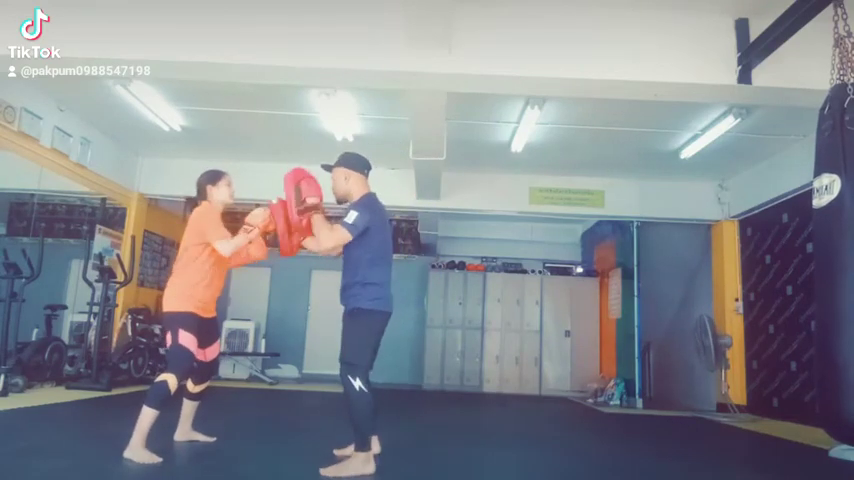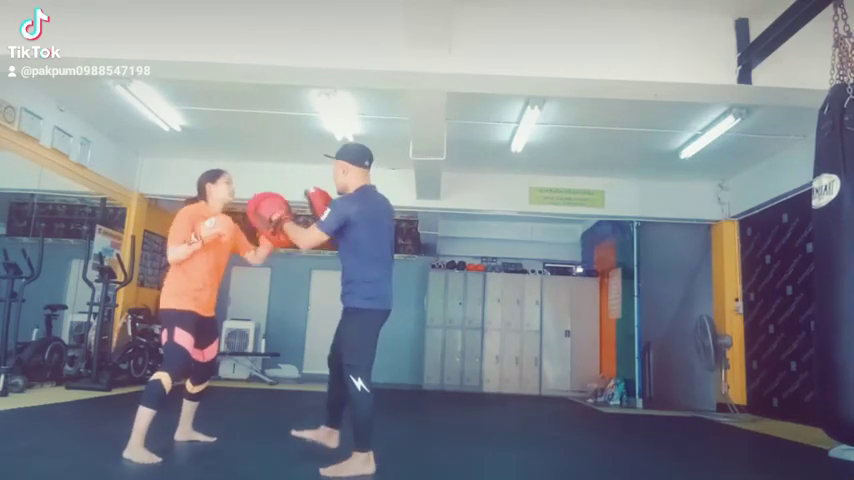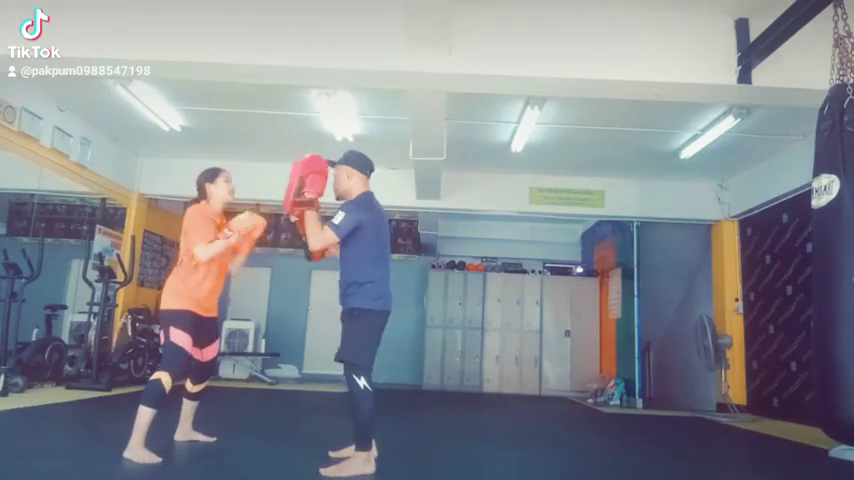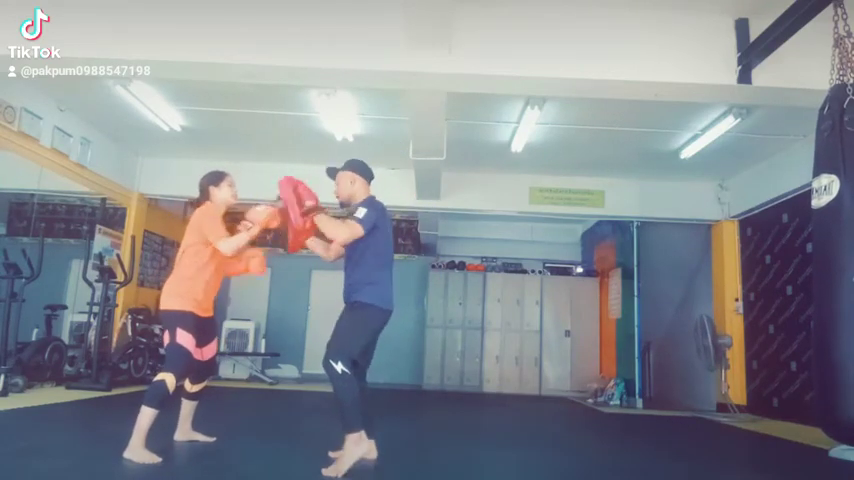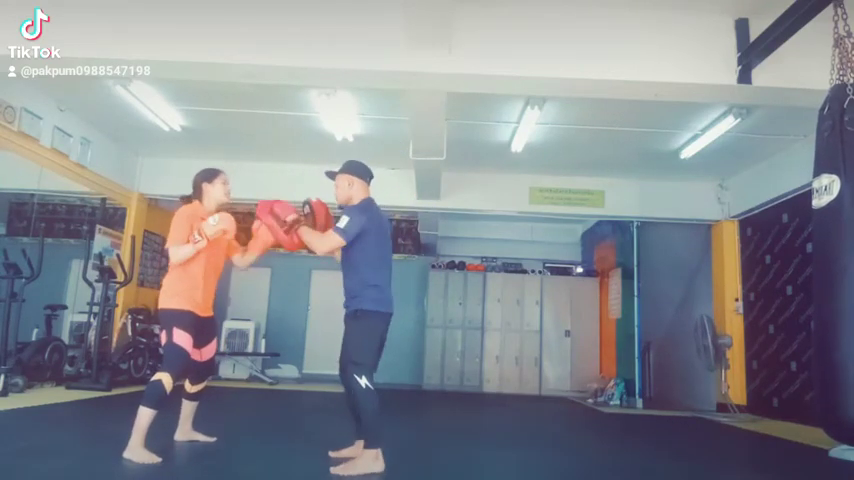
dt=0.3s
person 1, frame 1
left shoulder: (363, 208)
right shoulder: (369, 208)
left elbow: (328, 243)
right elbow: (337, 245)
left wrist: (314, 210)
right wrist: (300, 238)
left hip: (366, 306)
right hip: (369, 305)
left knee: (353, 375)
right knee: (357, 375)
right ankle: (369, 440)
person 1, frame 2
left shoulder: (349, 203)
right shoulder: (381, 203)
left elbow: (308, 240)
left wrist: (284, 223)
right wrist: (323, 218)
left hip: (364, 304)
right hip: (367, 301)
left knee: (355, 375)
right knee: (337, 363)
right ankle: (329, 430)
person 1, frame 3
left shoulder: (356, 207)
right shoulder: (369, 208)
left elbow: (317, 242)
right elbow: (341, 247)
left wrist: (309, 208)
right wrist: (311, 214)
left hip: (365, 305)
right hip: (364, 304)
left knee: (357, 375)
right knee: (356, 375)
right ankle: (365, 443)
person 1, frame 4
left shoulder: (370, 208)
right shoulder: (365, 213)
left elbow: (345, 234)
right elbow: (331, 252)
left wrist: (314, 213)
left hip: (367, 303)
right hip: (366, 303)
left knee: (335, 360)
right knee: (353, 370)
left ankle: (355, 438)
right ankle: (365, 441)
person 1, frame 5
left shoulder: (360, 212)
right shoulder: (370, 215)
left elbow: (323, 246)
right elbow: (338, 247)
left wrist: (298, 225)
left hip: (368, 308)
right hip: (367, 308)
left knee: (359, 376)
right knee: (350, 374)
left ankle: (372, 454)
right ankle: (363, 442)
person 2, frame 1
left shoulder: (218, 221)
right shoulder: (205, 214)
left elbow: (225, 260)
right elbow: (227, 249)
left wrist: (251, 250)
right wrist: (252, 229)
left hip: (205, 308)
right hip: (182, 305)
left knee: (206, 367)
right knee: (179, 368)
left ankle: (184, 429)
right ankle: (136, 445)
person 2, frame 2
left shoulder: (229, 226)
right shoulder: (190, 213)
left elbow: (254, 257)
right elbow: (173, 255)
left wrist: (270, 239)
right wrist: (201, 235)
left hip: (205, 307)
right hip: (180, 303)
left knee: (204, 368)
right knee: (174, 367)
left ankle: (184, 429)
right ankle: (135, 445)
person 2, frame 3
left shoulder: (223, 223)
right shoulder: (197, 213)
left elbow: (232, 267)
right elbow: (202, 255)
left wrist: (246, 241)
right wrist: (234, 235)
left hip: (206, 307)
right hip: (180, 303)
left knee: (205, 367)
right knee: (174, 367)
left ankle: (184, 429)
right ankle: (135, 445)
person 2, frame 4
left shoulder: (217, 219)
right shoulder: (207, 213)
right elbow: (228, 247)
left wrist: (248, 265)
right wrist: (255, 226)
left hip: (202, 307)
right hip: (180, 303)
left knee: (204, 367)
right knee: (177, 367)
left ankle: (184, 429)
right ankle: (135, 445)
person 2, frame 5
left shoulder: (221, 221)
right shoulder: (187, 213)
left elbow: (241, 260)
right elbow: (176, 256)
left wrist: (263, 239)
right wrist: (205, 236)
left hip: (202, 308)
right hip: (178, 304)
left knee: (203, 368)
right knee: (174, 367)
left ankle: (184, 429)
right ankle: (135, 445)
